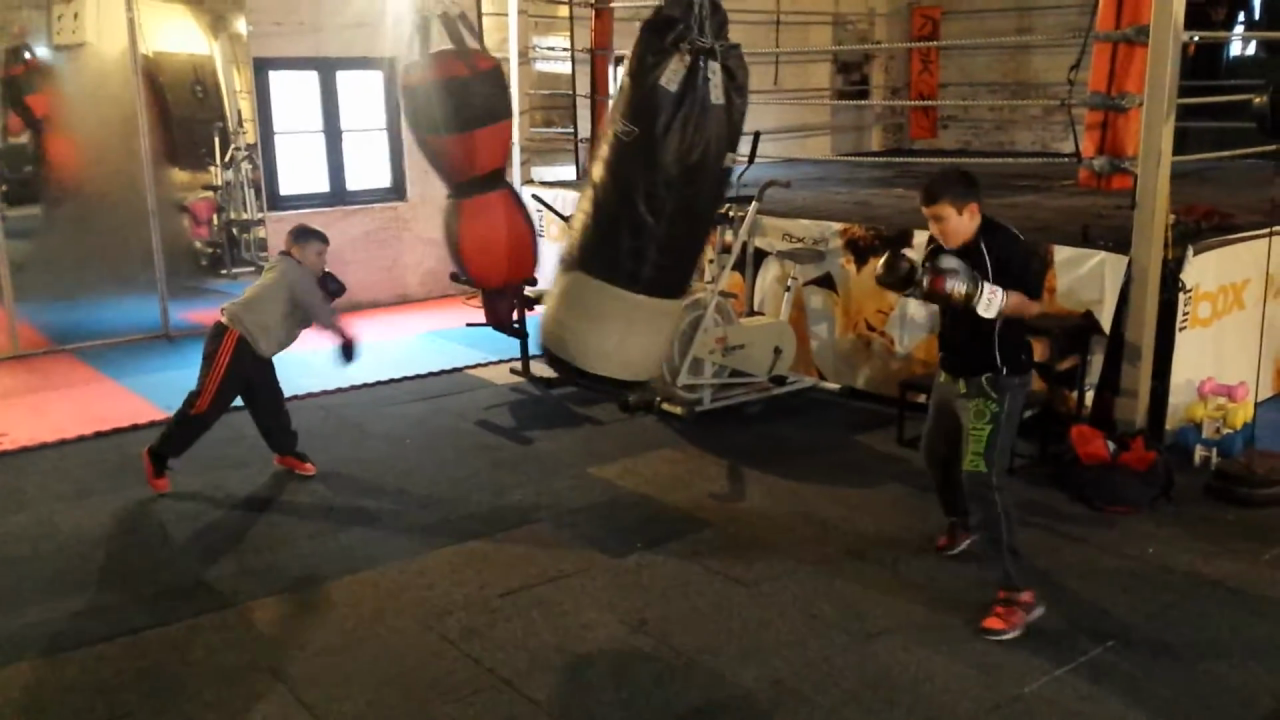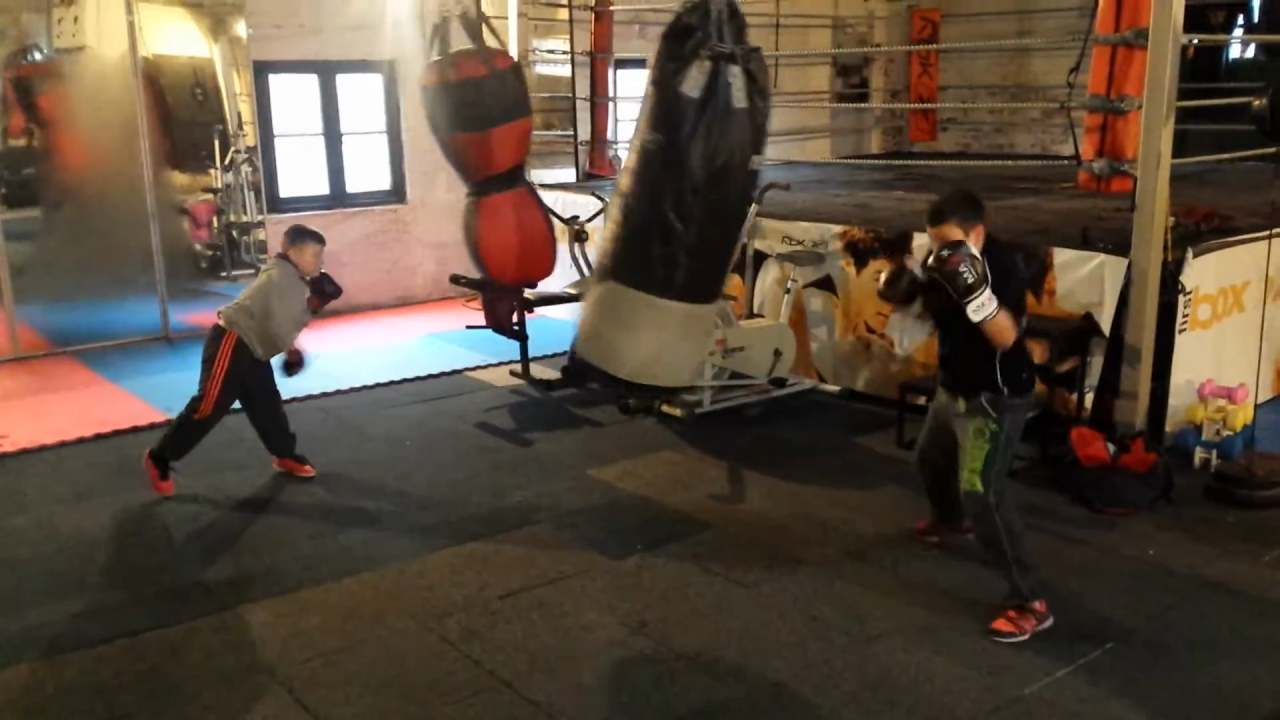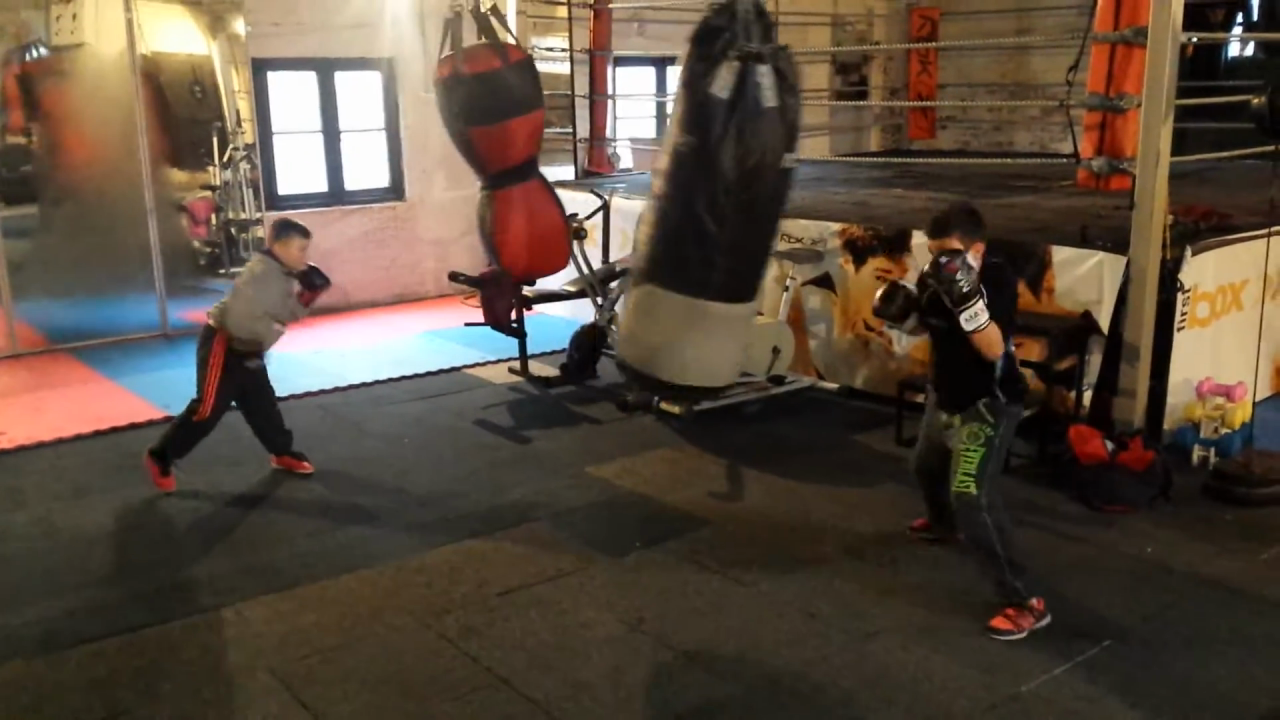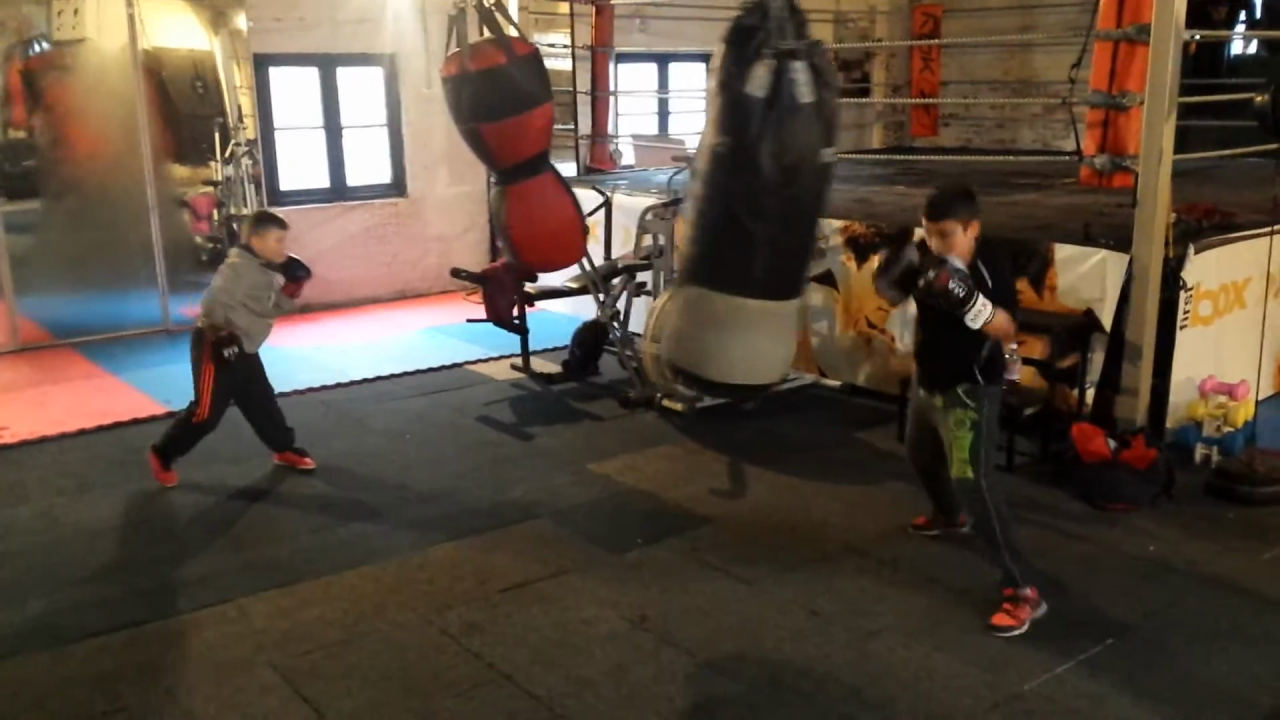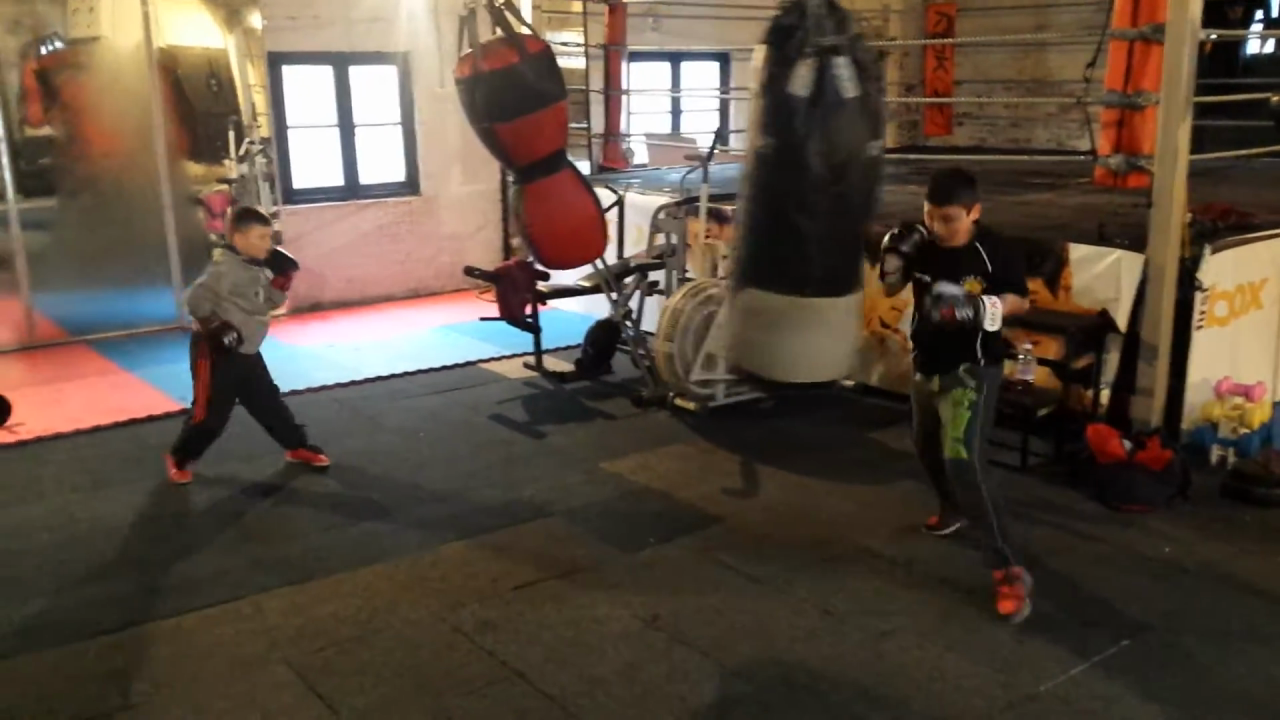
dt=0.1s
person 1, frame 1
left shoulder: (1005, 244)
right shoulder: (942, 247)
left elbow: (1031, 304)
left wrist: (974, 291)
right wrist: (907, 277)
left hip: (995, 378)
right hip: (953, 372)
left knee: (980, 476)
right knee: (936, 453)
left ankle: (1017, 592)
right ankle: (962, 523)
person 1, frame 2
left shoulder: (1006, 267)
right shoulder: (945, 267)
left elbow: (1007, 335)
left wrist: (975, 288)
left hip: (997, 398)
right hip: (954, 388)
left knee: (979, 494)
right knee: (931, 461)
left ankle: (1030, 600)
right ankle: (951, 521)
person 1, frame 3
left shoulder: (997, 281)
right shoulder: (936, 276)
left elbow: (993, 348)
right elbow: (919, 322)
left wrist: (967, 297)
right wrist: (900, 305)
left hip: (987, 406)
right hip: (945, 400)
left knee: (970, 498)
right knee: (927, 468)
left ankle: (1024, 601)
right ankle: (943, 523)
person 1, frame 4
left shoulder: (992, 268)
right shoulder: (927, 259)
left elbow: (1003, 328)
left wrist: (966, 297)
left hip: (973, 388)
right hip: (928, 381)
left knee: (970, 481)
right knee: (922, 457)
left ankle: (1021, 591)
right ankle: (948, 514)
person 1, frame 5
left shoulder: (993, 249)
right shoulder: (921, 241)
left elbow: (1020, 301)
right elbow: (891, 289)
left wrist: (975, 307)
right wrist: (893, 257)
left hip: (969, 370)
right hip: (925, 364)
left knee: (962, 461)
right knee: (928, 448)
left ankle: (1009, 571)
right ankle: (957, 509)
person 2, frame 1
left shoulder: (293, 278)
right shoulder: (293, 274)
left elbow: (300, 318)
right elbow: (316, 307)
left wrist: (326, 295)
right wrist: (342, 335)
left hip: (256, 350)
right hip: (235, 341)
left knee: (271, 403)
right knee: (206, 406)
left ankle: (287, 453)
right ankle: (157, 457)
person 2, frame 2
left shoulder: (294, 280)
right shoulder: (282, 277)
left elbow: (296, 320)
right elbow: (281, 322)
left wrist: (315, 301)
right wrist: (292, 351)
left hip: (256, 352)
right hip: (232, 343)
left knee: (269, 406)
right knee: (209, 408)
left ankle: (285, 456)
right ankle: (159, 460)
person 2, frame 3
left shoulder: (284, 276)
right shoulder: (263, 272)
left elbow: (290, 315)
right elbow: (241, 311)
left wrist: (309, 293)
right wrist: (246, 347)
left hip: (250, 349)
right hip: (224, 343)
left knee: (264, 405)
right knee: (208, 409)
left ankle: (282, 453)
right ankle: (160, 457)
person 2, frame 4
left shoulder: (269, 270)
right shoulder: (240, 268)
left elbow: (279, 308)
right elbow: (212, 304)
left wrist: (293, 285)
right wrist: (223, 336)
left hip: (244, 350)
right hip: (217, 347)
left knee: (263, 401)
right knee: (207, 412)
left ankle: (284, 448)
right ankle: (162, 455)
person 2, frame 5
left shoulder: (257, 267)
right shoulder: (225, 267)
left elbow: (273, 303)
right elbow: (195, 299)
left wrist: (282, 279)
right wrist: (215, 327)
left hip: (247, 349)
right hip: (216, 349)
left knee: (268, 400)
right knee: (211, 412)
left ankle: (297, 446)
right ankle: (180, 458)
